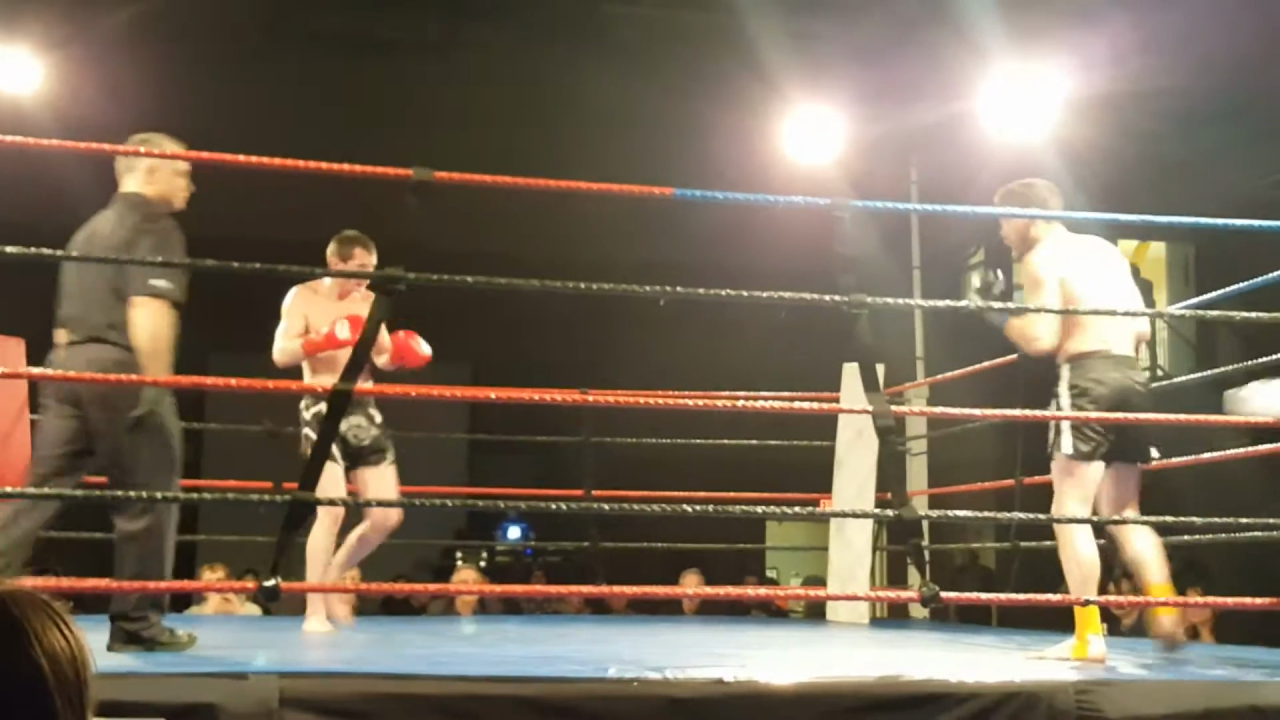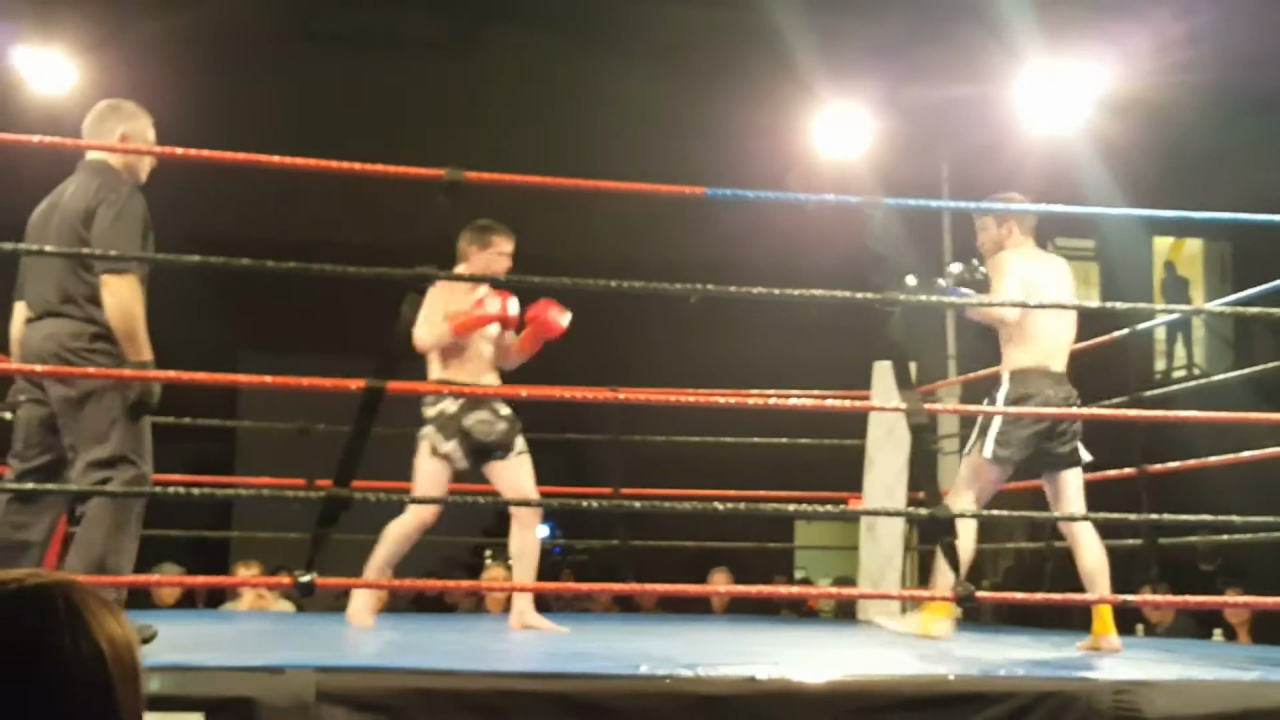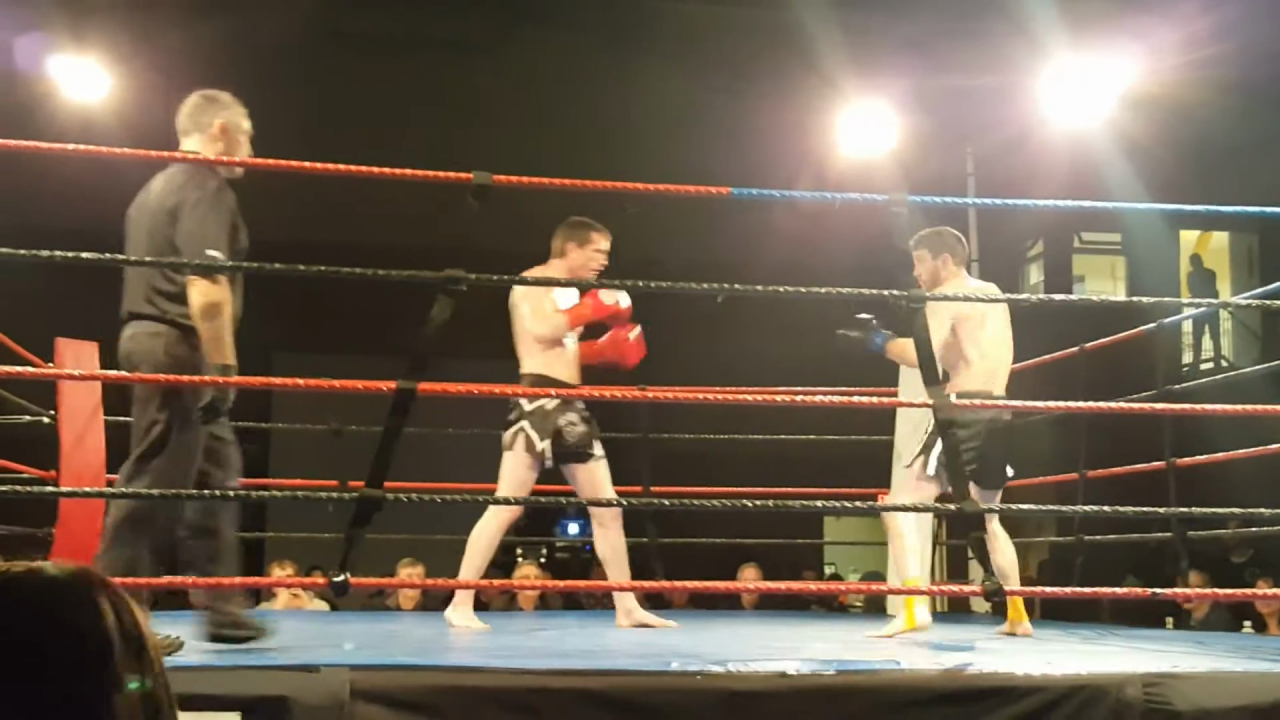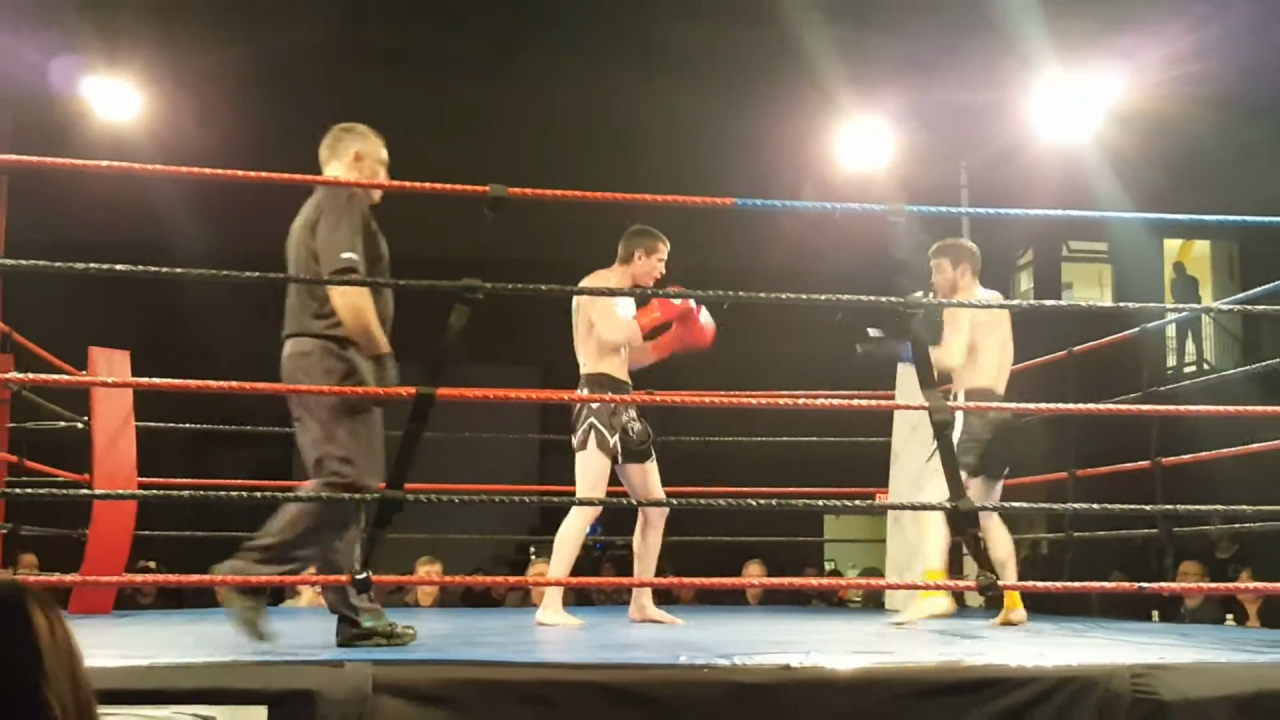
dt=0.5s
person 1, frame 1
left shoulder: (90, 232)
right shoulder: (157, 229)
left elbow: (68, 321)
right elbow: (151, 309)
left wrist: (66, 379)
right wrist: (157, 386)
left hip: (67, 368)
right hip: (116, 370)
left knee: (44, 488)
right knee: (149, 500)
right ankle: (137, 620)
person 1, frame 2
left shoulder: (51, 202)
right shoulder: (118, 193)
right elbow: (118, 285)
right wrist: (143, 363)
right hip: (87, 348)
right knee: (116, 477)
person 1, frame 3
left shoulder: (158, 188)
right shoulder: (206, 191)
right elbow: (207, 290)
right wrist: (224, 366)
left hip: (148, 341)
right hip: (178, 349)
left knee: (215, 476)
right knee: (154, 486)
person 1, frame 4
left shoulder: (317, 209)
right shoulder: (343, 203)
right elbow: (345, 288)
right wrist: (381, 352)
left hip: (311, 355)
right hip: (334, 358)
left knee: (343, 487)
right knee: (348, 481)
right ankle: (254, 570)
person 2, frame 1
left shoulder: (1043, 259)
right shoulder: (1105, 250)
left elbow: (1040, 341)
right elbow: (1141, 329)
left wrist: (1000, 312)
left hip: (1088, 381)
right hip: (1132, 379)
left knee: (1071, 515)
right knee: (1123, 515)
left ankle: (1088, 636)
right ankle: (1166, 610)
person 2, frame 2
left shoulder: (1009, 261)
right shoulder: (1058, 268)
left elbow: (1005, 311)
left wrist: (961, 298)
right wrist: (973, 288)
left hip: (1021, 393)
right hip: (1059, 393)
left knee: (961, 499)
right knee: (1073, 519)
left ankle: (937, 613)
right ankle: (1105, 629)
person 2, frame 3
left shoulder: (947, 297)
right shoulder: (990, 294)
left elbow: (921, 356)
left wrist: (878, 340)
left hip: (964, 415)
right hip: (994, 415)
left knee: (900, 507)
right knee: (985, 520)
left ankle: (913, 608)
right ankle: (1017, 616)
person 2, frame 4
left shoulder: (961, 307)
right shoulder: (993, 302)
left elbow: (950, 359)
left hip: (971, 410)
right hip: (994, 412)
right knee: (985, 515)
left ankle: (933, 594)
right ankle: (1013, 604)
person 3, frame 1
left shoulder: (369, 302)
right shoulder: (302, 297)
left elbow: (382, 356)
right elbow: (281, 354)
left wrist: (402, 353)
right wrist: (328, 339)
left hip: (364, 411)
right hip: (323, 409)
left knee: (388, 516)
right knee: (332, 511)
left ankle: (333, 577)
right ankle: (314, 610)
person 3, frame 2
left shoulder: (493, 298)
right shoulder: (436, 289)
left elbow: (507, 358)
right elbow: (423, 339)
left wrist: (536, 332)
right wrist: (480, 317)
left hip: (491, 406)
right hip: (448, 404)
left knee: (528, 506)
right knee: (423, 512)
left ankle: (523, 608)
right ankle: (366, 590)
person 3, frame 3
left shoulder: (572, 291)
right shoulder: (534, 283)
right elbow: (541, 331)
left wrist: (604, 350)
right wrist: (591, 308)
left hip: (570, 405)
right hip: (539, 401)
left knee: (608, 507)
right knee: (508, 507)
left ankle: (628, 608)
right ankle: (461, 601)
person 3, frame 4
left shoulder: (624, 297)
right shoulder: (597, 285)
right elbow: (611, 336)
left wrist: (681, 336)
right wrist: (660, 310)
left hip: (622, 403)
right hip: (599, 399)
left knee: (655, 505)
right knee: (589, 505)
left ankle: (642, 602)
right ankle: (550, 604)
